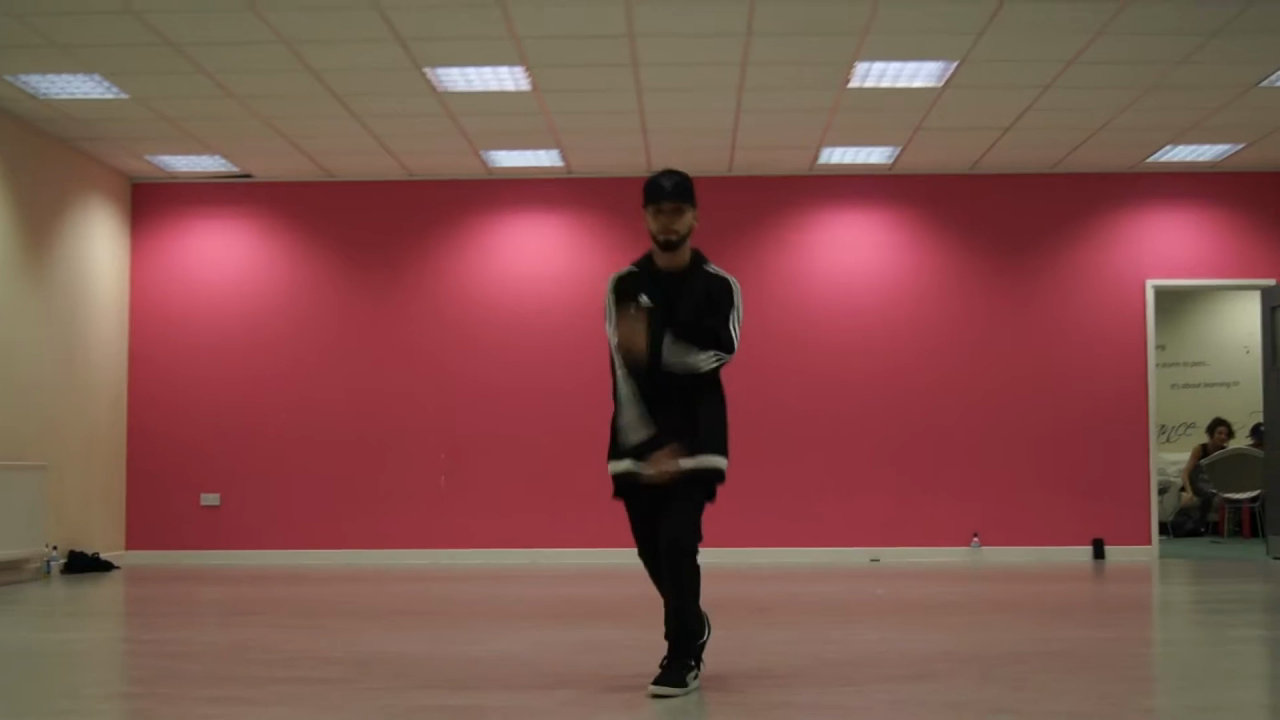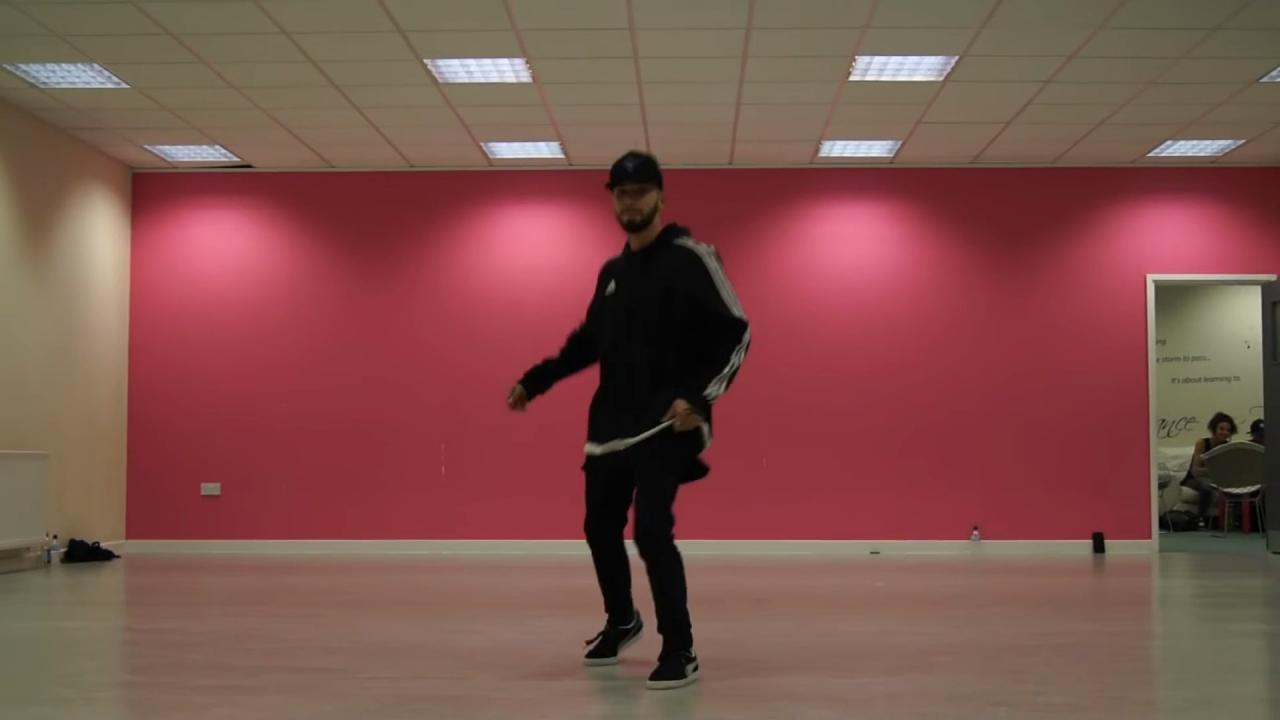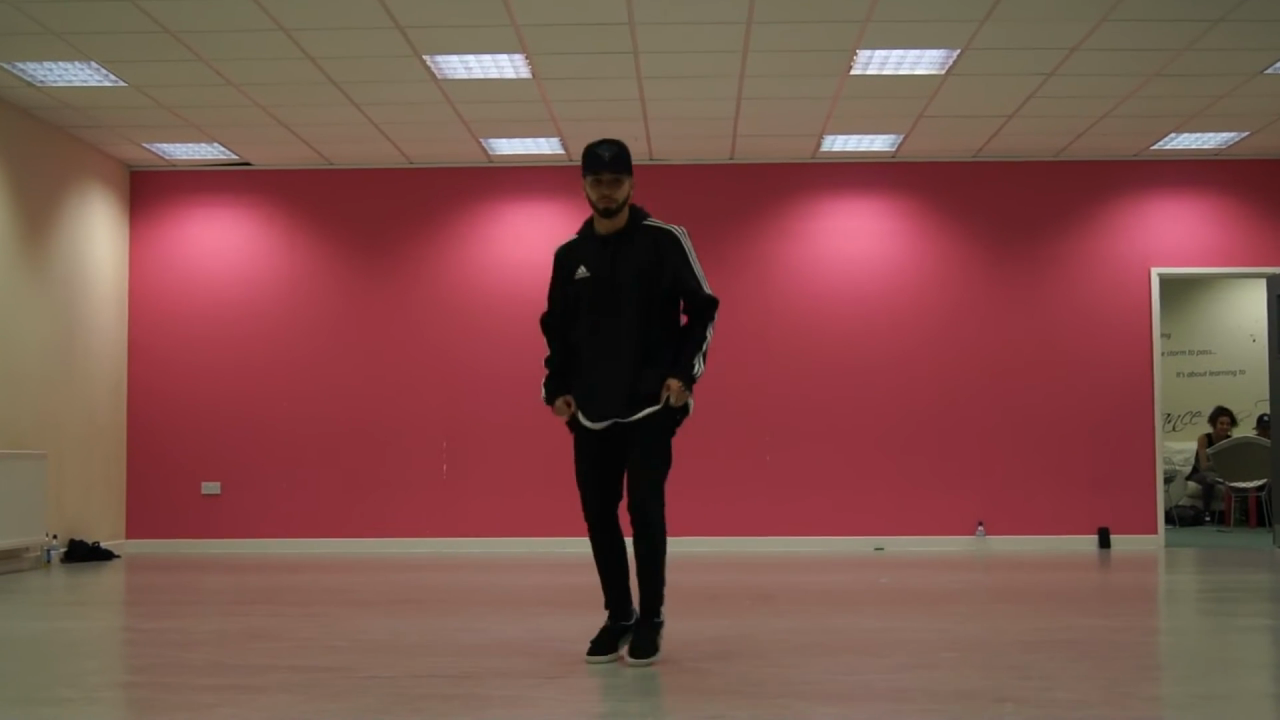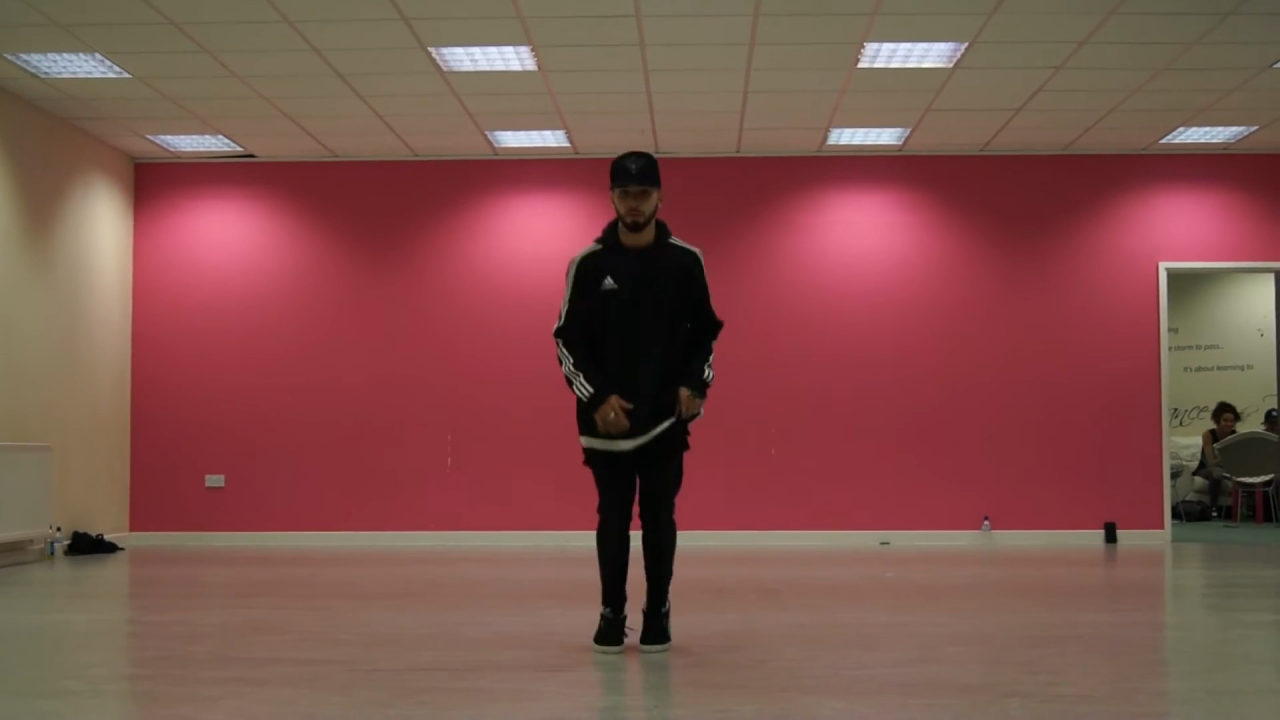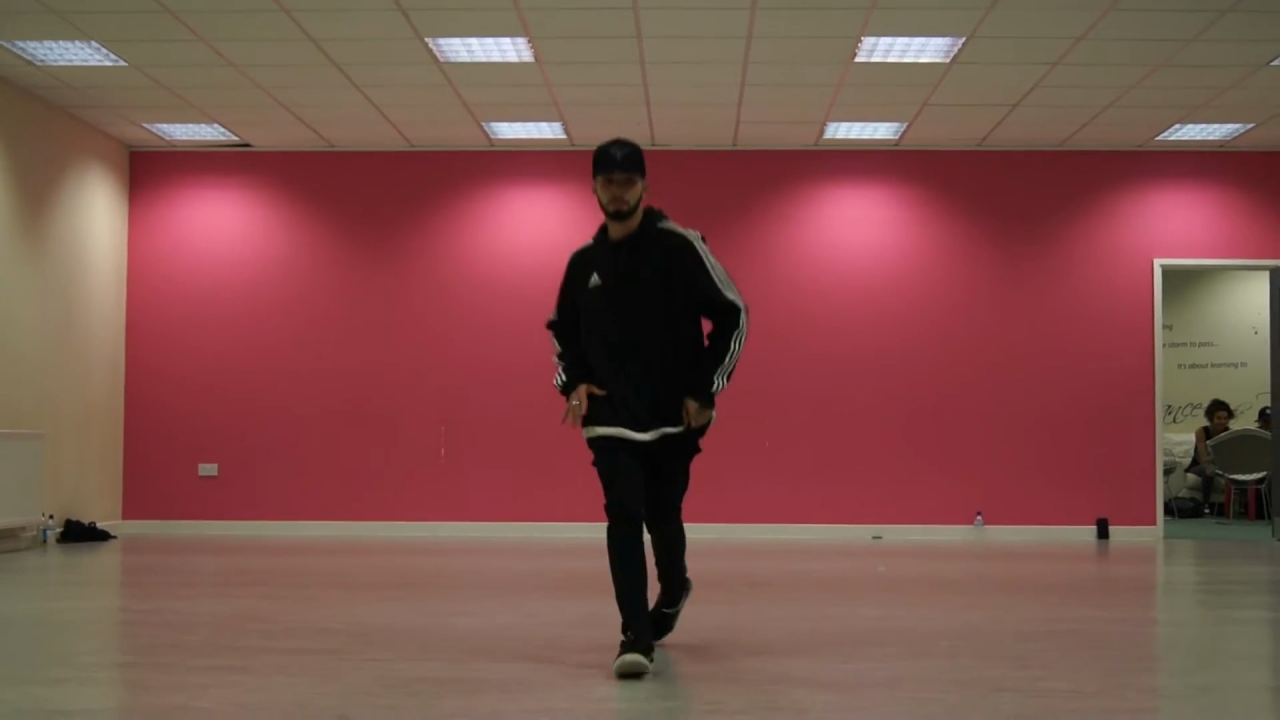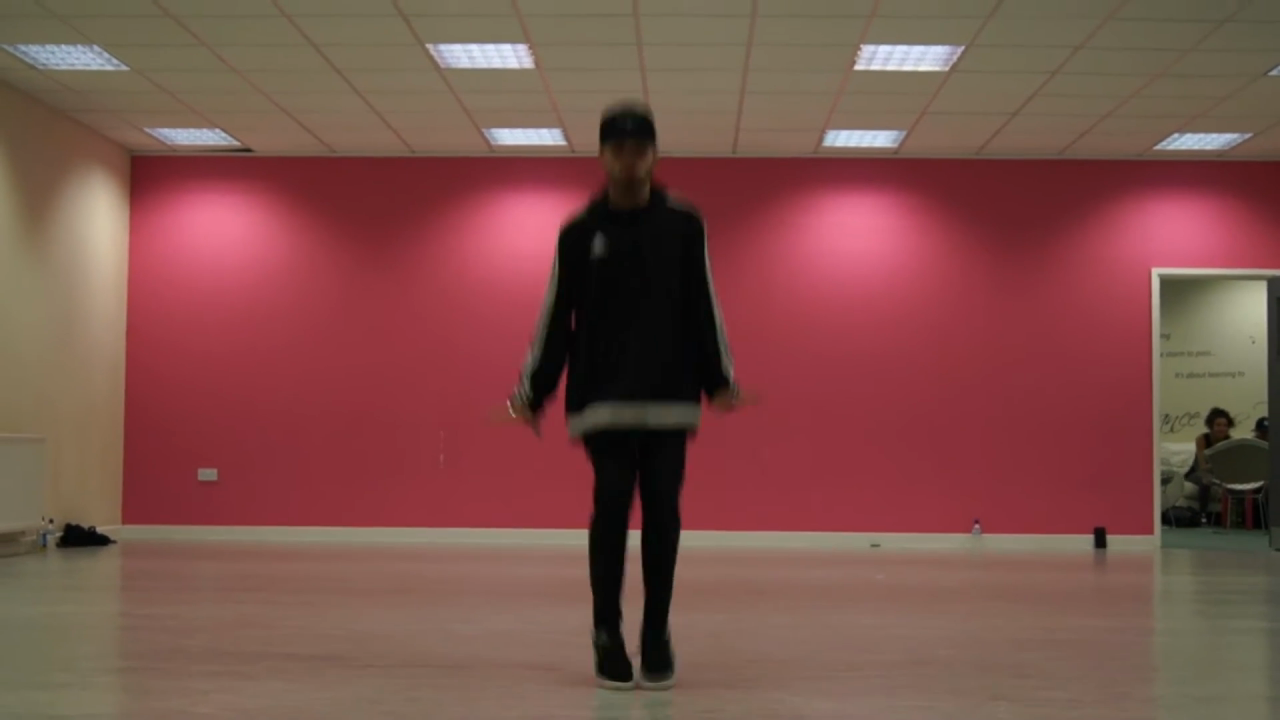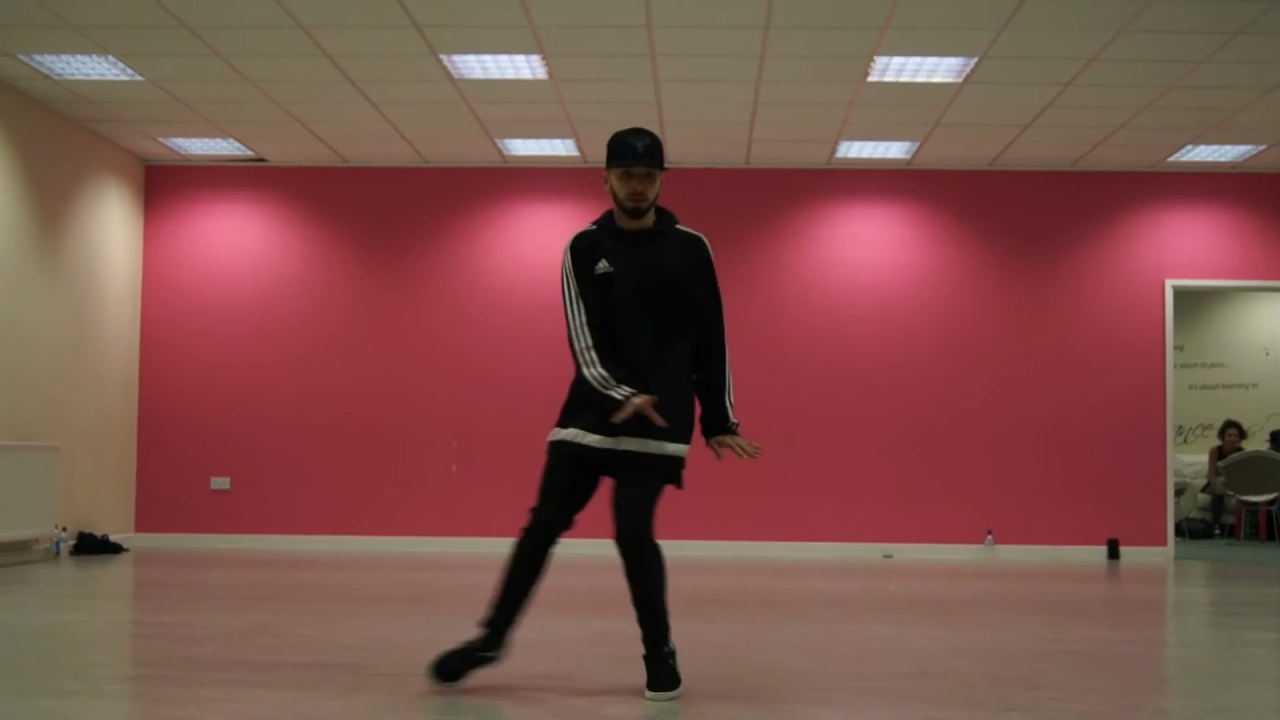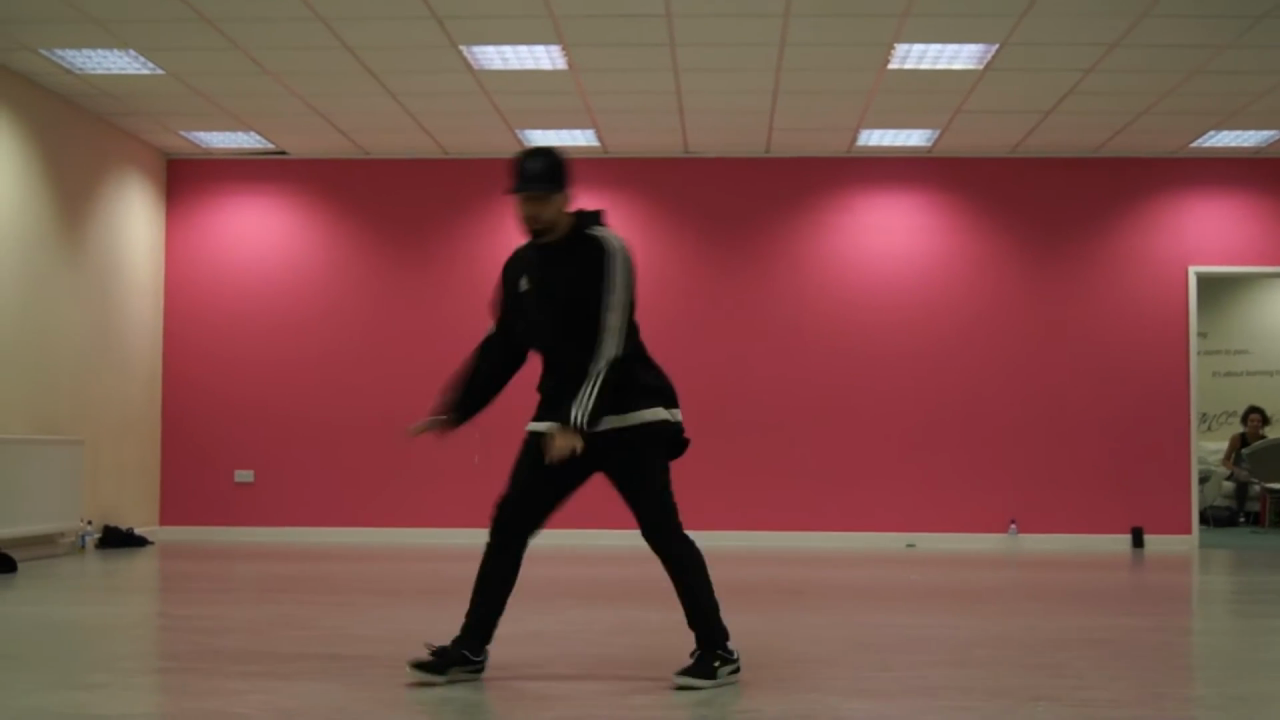
dt=0.5s
person 1, frame 1
left shoulder: (719, 286)
right shoulder: (623, 285)
left elbow: (716, 354)
right elbow: (626, 370)
left wrist: (655, 347)
right wrist: (649, 444)
left hip: (695, 445)
right hip: (639, 448)
left knee: (678, 545)
right knee: (654, 552)
left ankle: (683, 657)
right ankle: (693, 628)
person 1, frame 2
left shoulder: (692, 257)
right shoulder: (612, 272)
left elbow: (735, 334)
right elbow: (587, 343)
left wrist: (700, 395)
right wrist: (534, 381)
left hip: (667, 425)
right hip: (610, 426)
left knee: (651, 530)
right knee: (600, 528)
left ankle: (679, 651)
right ankle: (622, 620)
person 1, frame 3
left shoulder: (665, 240)
right shoulder: (569, 255)
left elbow: (703, 310)
right elbow: (556, 328)
left wrist: (684, 372)
right wrist: (557, 387)
left hip: (650, 403)
right hip: (592, 409)
left knee: (645, 506)
right knee: (597, 510)
left ankle: (650, 620)
right ankle: (619, 615)
person 1, frame 4
left shoulder: (685, 260)
right shoulder: (588, 264)
left elbow: (704, 331)
right elbow: (567, 341)
left wrist: (694, 383)
right wrist: (595, 395)
left hip: (665, 414)
right hip: (608, 419)
left knee: (659, 515)
right knee: (613, 514)
left ankle: (657, 616)
right ankle: (612, 613)
person 1, frame 5
left shoulder: (681, 246)
right shoulder: (583, 263)
left elbow: (733, 317)
right elbow: (564, 332)
left wrist: (705, 389)
right wrist: (573, 382)
left hip: (673, 413)
right hip: (610, 417)
left knee: (663, 515)
right knee: (624, 513)
left ankle: (673, 590)
right ankle: (637, 634)
person 1, frame 6
left shoulder: (684, 226)
right shoulder: (577, 232)
left elbow: (702, 309)
right elbow: (556, 317)
left wrist: (720, 382)
right wrist: (531, 394)
left hip: (667, 395)
right hip: (602, 397)
left knee: (663, 509)
right knee: (612, 507)
left ankle: (655, 635)
right ankle: (608, 635)
person 1, frame 7
left shoulder: (690, 250)
right shoulder: (584, 249)
left elbow: (710, 339)
right elbow: (583, 335)
left wrist: (719, 422)
right wrist: (619, 395)
left hip: (656, 423)
right hip: (590, 411)
left knee: (633, 533)
right knee: (545, 525)
left ankle: (659, 655)
right ankle: (490, 639)
person 1, frame 8
left shoulder: (601, 246)
right shoulder: (519, 267)
left elbow: (610, 343)
right elbow: (502, 349)
left wrist: (576, 419)
right wrist: (454, 410)
left hip: (628, 410)
right hip: (565, 415)
left knee: (661, 530)
right knee: (512, 518)
left ankle: (716, 649)
right ankle: (471, 646)
